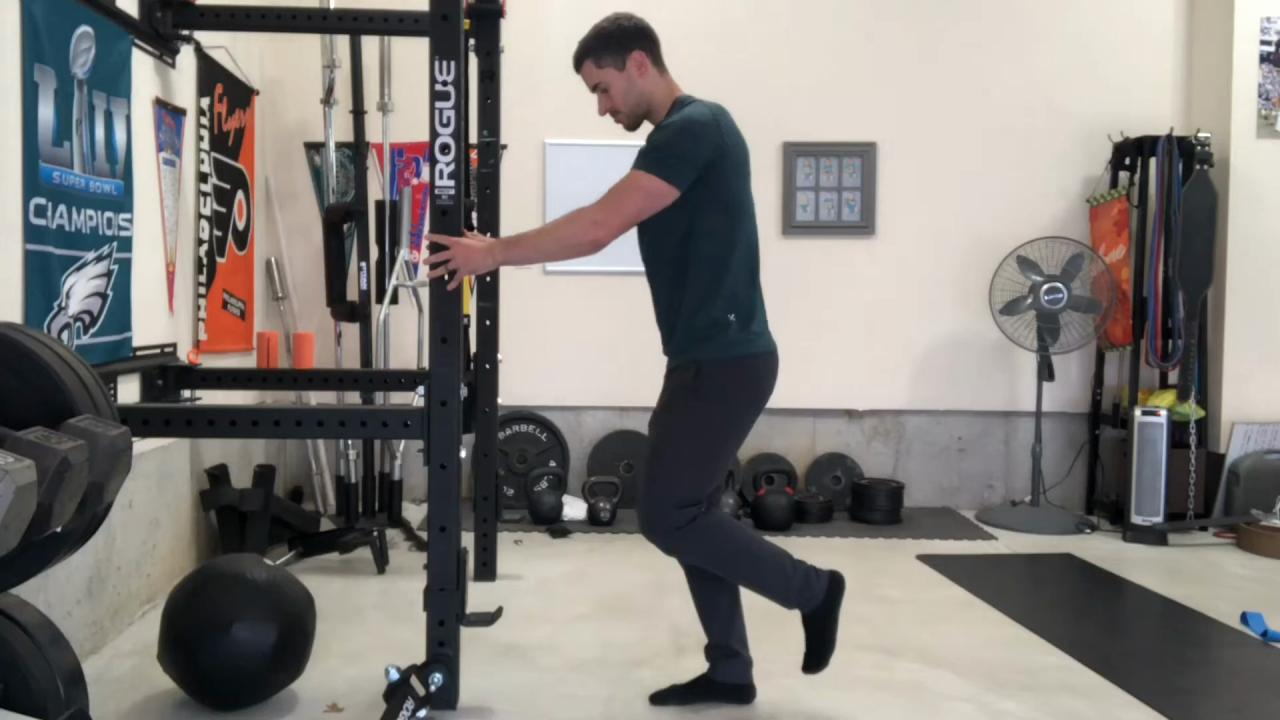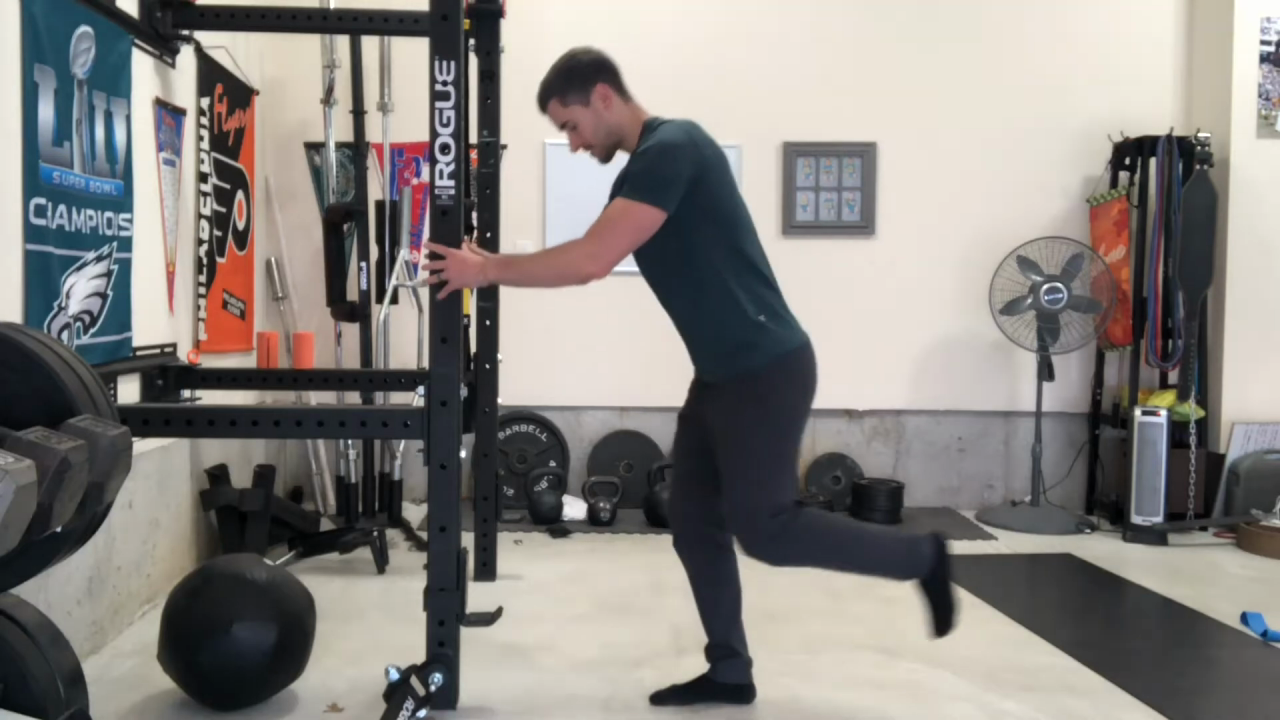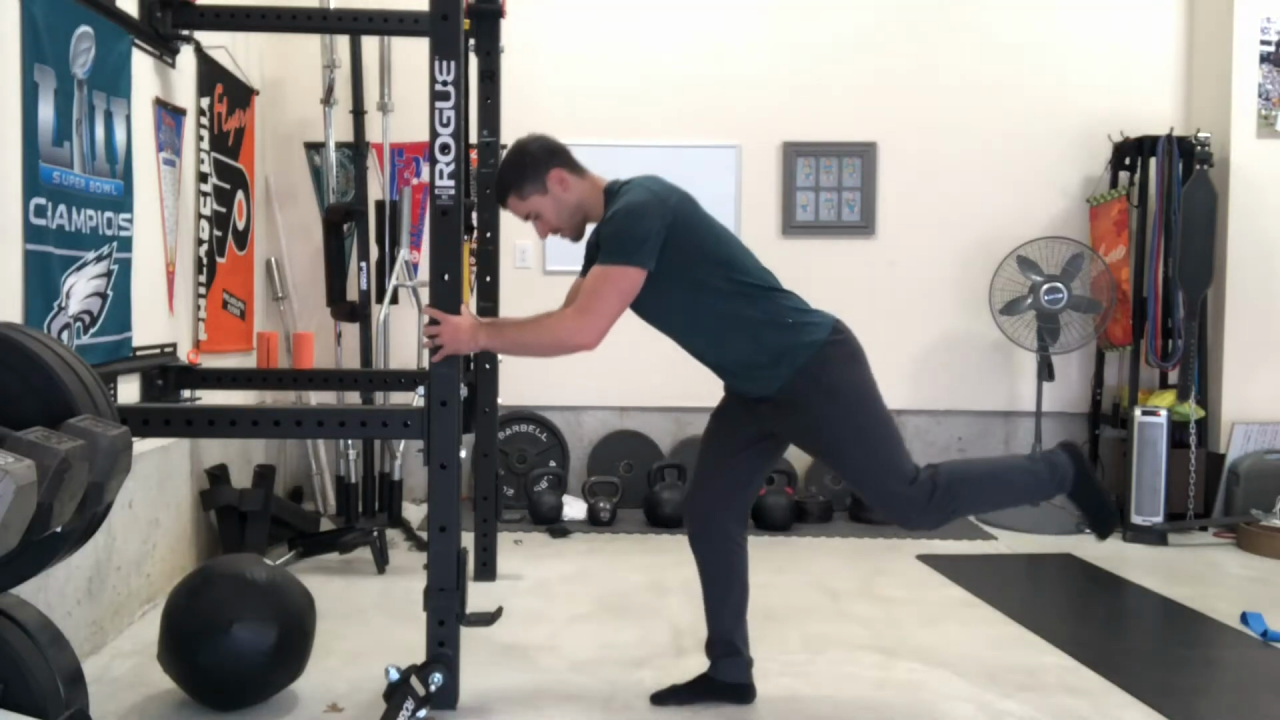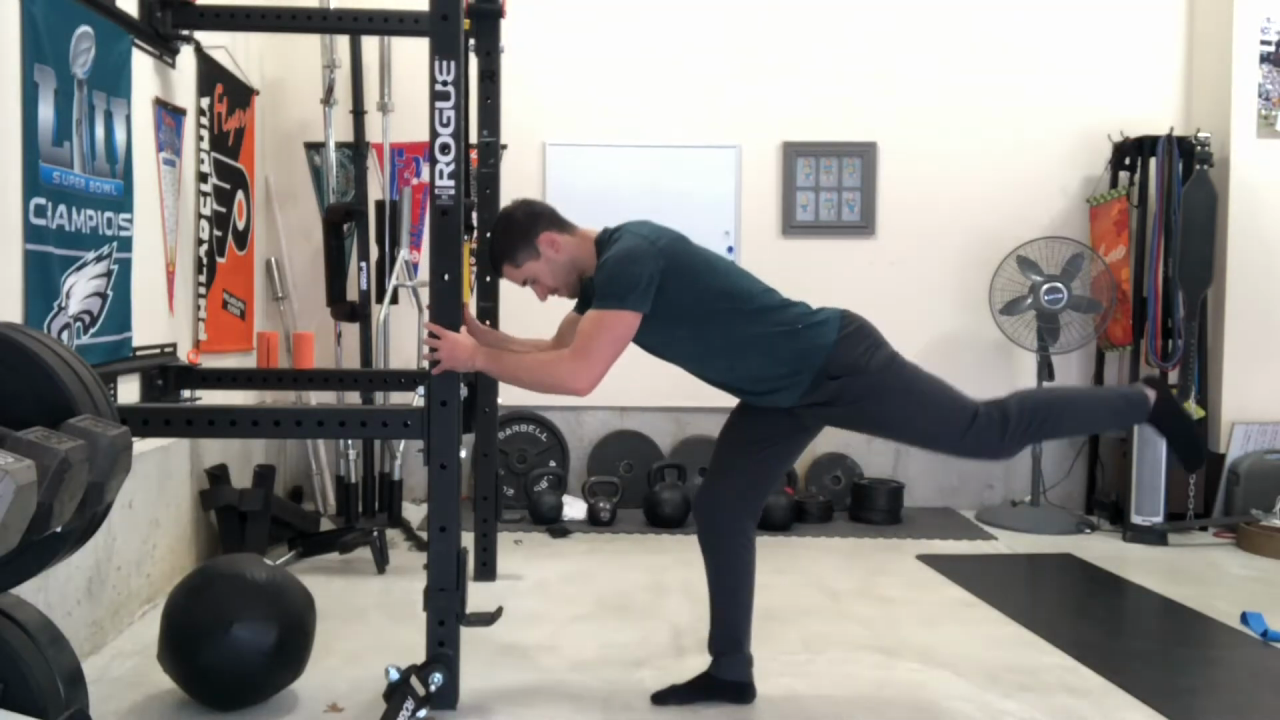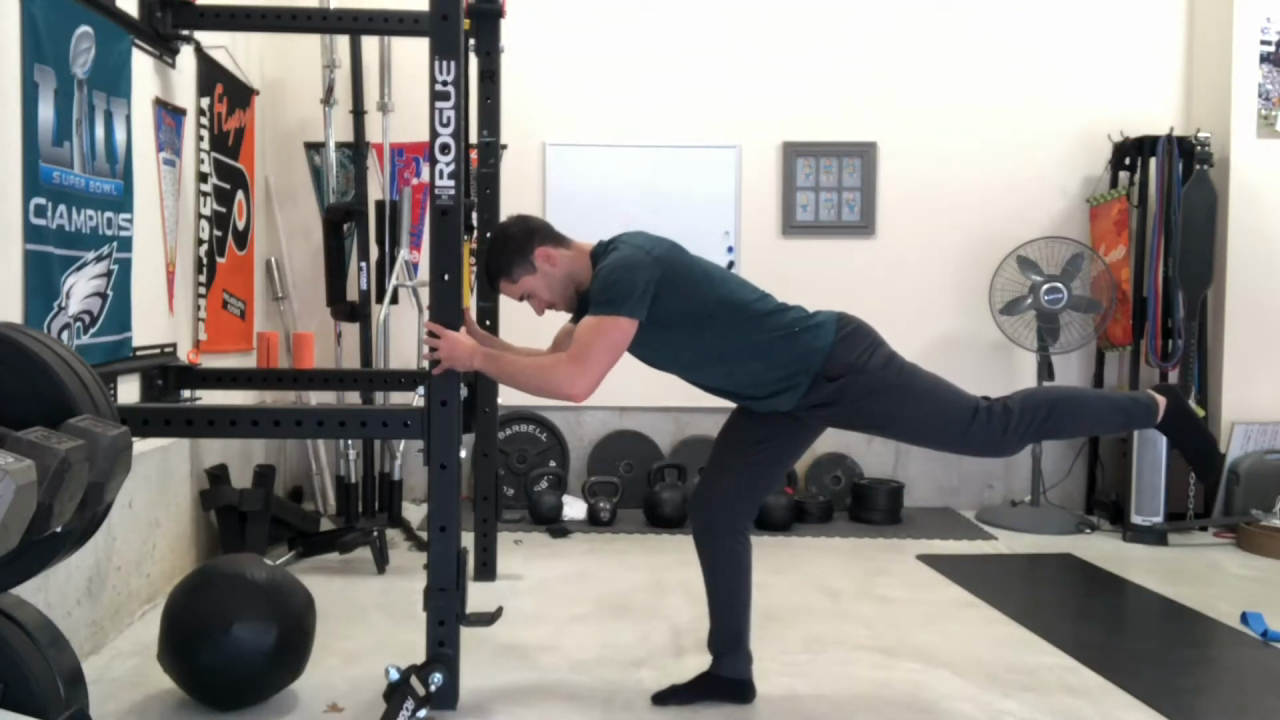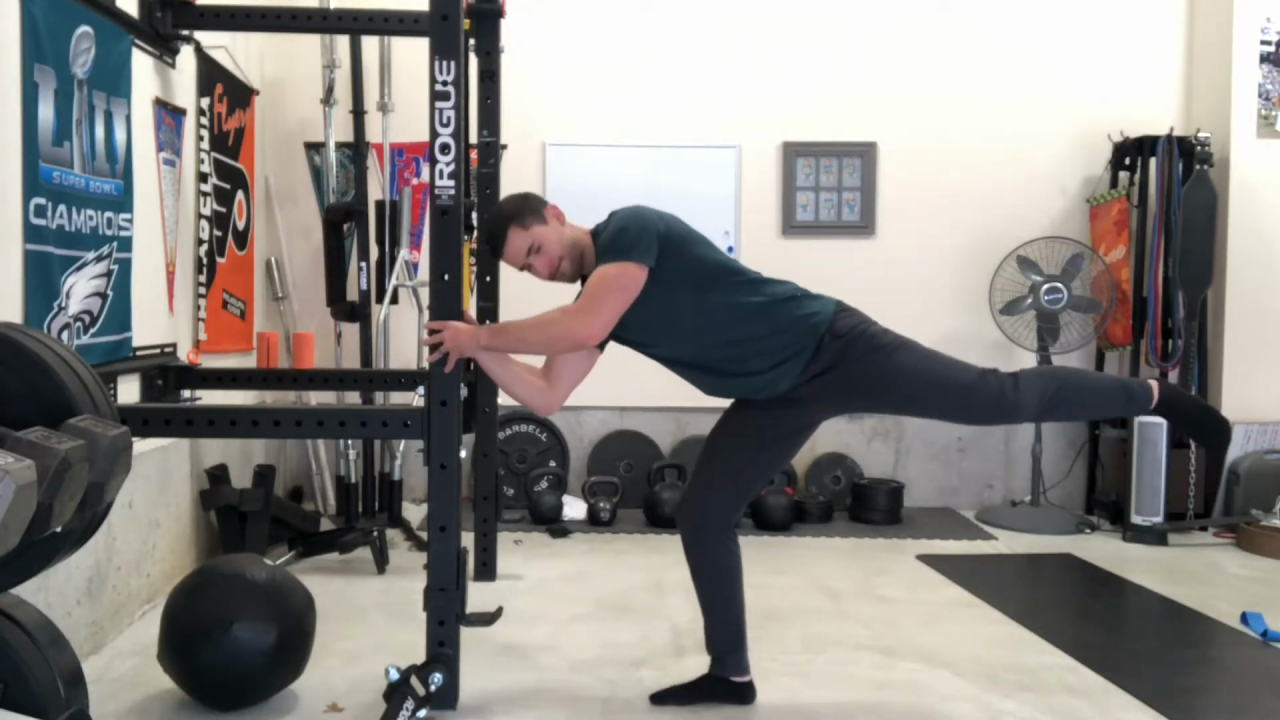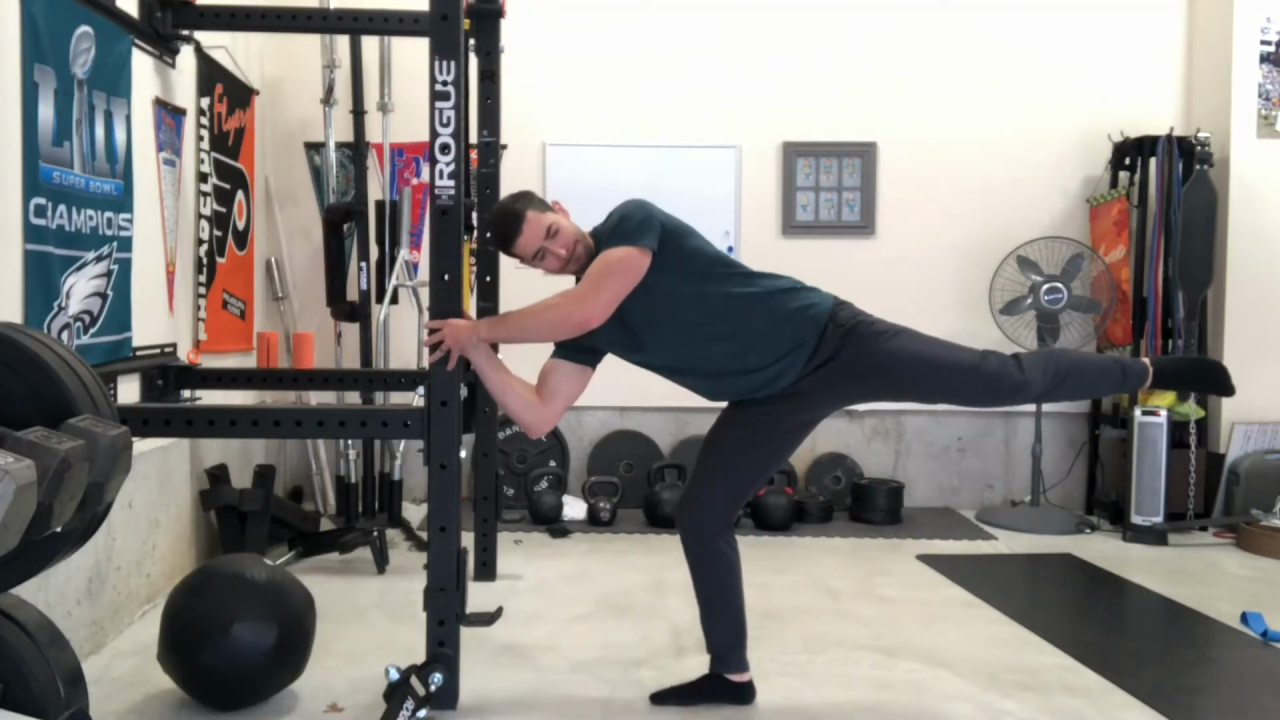
dt=0.7s
person 1, frame 1
left shoulder: (695, 129)
right shoulder: (678, 136)
left elbow: (598, 228)
right elbow: (603, 228)
left wrist: (493, 255)
right wrist: (499, 251)
left hip: (724, 361)
right hip: (706, 358)
left knee: (669, 518)
right knee: (687, 517)
left ankle: (812, 590)
right ankle: (730, 671)
person 1, frame 2
left shoulder: (670, 149)
right shoulder: (649, 161)
left elbow: (592, 260)
right elbow: (592, 257)
left wrist: (489, 271)
right wrist: (491, 265)
left hip: (763, 369)
right hip: (724, 371)
left knee: (764, 528)
right knee: (694, 523)
left ankle: (918, 557)
right ankle: (728, 672)
person 1, frame 3
left shoulder: (638, 211)
right shoulder: (611, 234)
left elbow: (582, 332)
right elbow: (568, 320)
left wrist: (480, 338)
right wrist: (483, 323)
left hip: (814, 367)
right hip: (760, 384)
left knee: (913, 502)
right knee: (710, 513)
left ankle: (1061, 471)
right ankle: (729, 670)
person 1, frame 4
left shoulder: (630, 257)
right shoulder: (605, 278)
left elbow: (578, 376)
right elbow: (559, 354)
left wrist: (476, 359)
right wrist: (482, 336)
left hip: (837, 365)
right hip: (784, 390)
left knee: (984, 430)
right knee: (720, 511)
left ankle: (1143, 402)
right ankle: (731, 669)
person 1, frame 5
left shoulder: (627, 266)
right shoulder: (602, 289)
left elbow: (574, 382)
right elbow: (556, 365)
left wrist: (476, 358)
right wrist: (479, 341)
left hip: (836, 366)
right hip: (784, 397)
left knee: (991, 429)
right knee: (715, 512)
left ankle: (1156, 408)
right ankle: (731, 670)
person 1, frame 6
left shoulder: (632, 228)
right shoulder: (597, 296)
left elbow: (580, 329)
right elbow: (546, 395)
left wrist: (481, 334)
right wrist: (479, 350)
left hip: (829, 346)
right hip: (775, 395)
left knee: (999, 399)
right knee: (702, 515)
left ankle: (1151, 396)
right ankle: (731, 672)
person 1, frame 7
left shoulder: (632, 223)
right shoulder: (586, 327)
left elbow: (585, 308)
right elbow: (539, 418)
left wrist: (479, 327)
right wrist: (478, 356)
left hip: (828, 338)
right hip: (773, 395)
left knee: (1002, 380)
right knee: (701, 516)
left ankle: (1151, 370)
right ankle: (731, 673)
